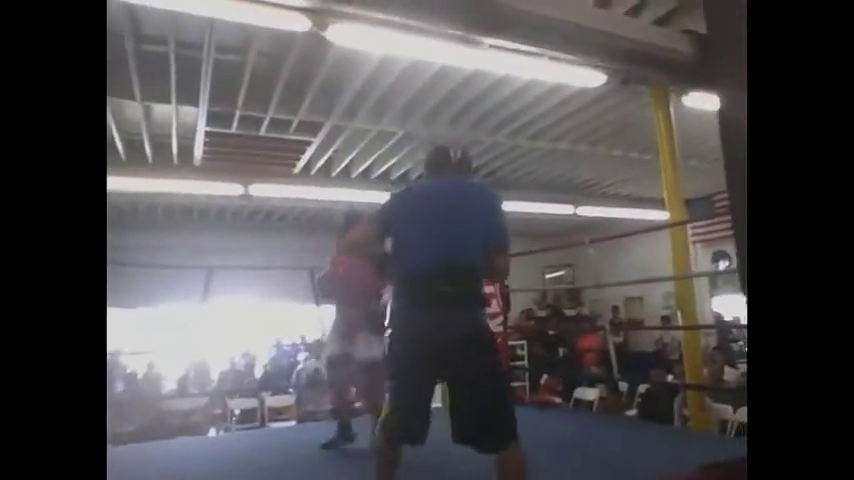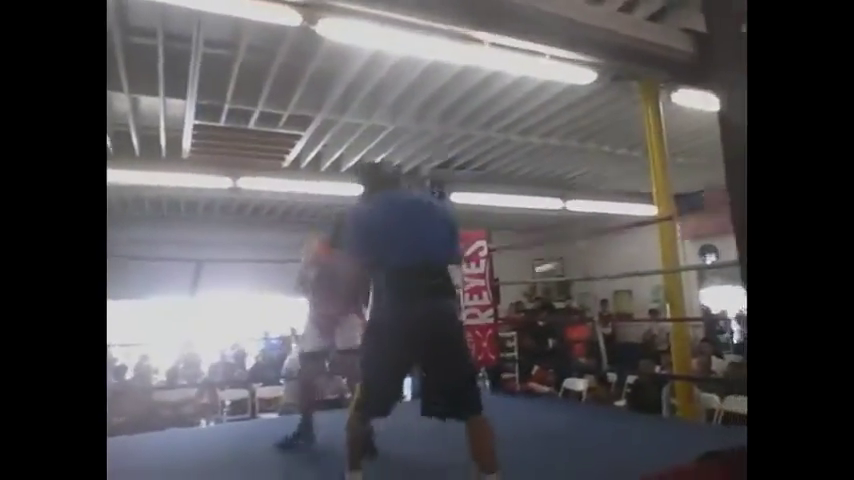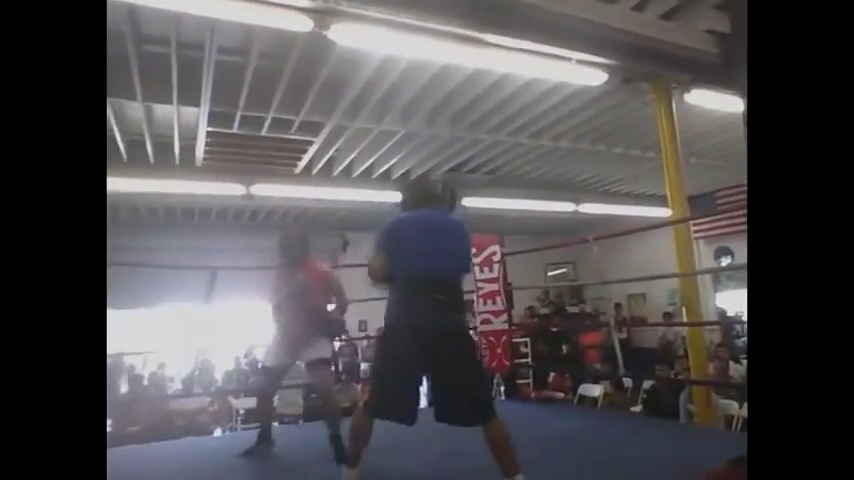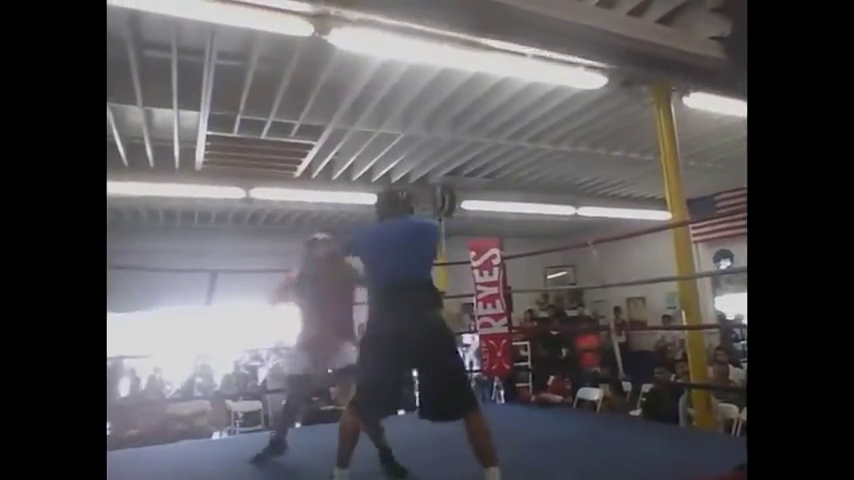
dt=0.5s
person 1, frame 1
left shoulder: (404, 199)
right shoulder: (485, 199)
left elbow: (357, 243)
right elbow: (499, 270)
left hip: (412, 319)
right hip: (465, 320)
left knee: (398, 422)
right knee: (500, 432)
person 1, frame 2
left shoulder: (362, 214)
right shoulder: (436, 206)
left elbow: (359, 266)
right elbow: (455, 256)
left hip: (393, 313)
right hip: (441, 310)
left knee: (364, 405)
right knee: (470, 407)
person 1, frame 3
left shoulder: (398, 225)
right shoulder: (459, 229)
left elbow: (378, 271)
left hip: (406, 322)
right hip: (451, 322)
left knee: (373, 405)
right knee: (484, 411)
person 1, frame 4
left shoulder: (368, 235)
right shoulder: (429, 229)
left hip: (385, 324)
right hip: (427, 320)
left knee: (359, 406)
right knee: (467, 406)
person 2, frame 1
left shoulder: (376, 259)
right shoulder: (338, 260)
right elbow: (326, 289)
right wrist: (328, 281)
left hip: (368, 327)
right hip: (343, 325)
left knee: (370, 387)
right knee: (337, 381)
right ankle: (343, 430)
person 2, frame 2
right shoulder: (316, 250)
left elbow: (366, 297)
right elbow: (302, 281)
right wrist: (316, 277)
left hip: (347, 318)
right hip: (319, 317)
left knee: (354, 373)
right knee: (306, 375)
right ankle: (305, 428)
person 2, frame 3
left shoulder: (321, 273)
right shoulder: (281, 274)
left elbow: (341, 299)
right elbow: (277, 311)
left wrist: (336, 318)
right wrist: (287, 297)
left hip: (315, 336)
right hip: (286, 337)
left knee: (324, 387)
right knee: (265, 389)
left ankle: (336, 439)
right ankle: (265, 438)
person 2, frame 4
left shoulder: (343, 272)
right shoulder: (305, 276)
right elbow: (279, 297)
right wrist: (299, 279)
left hip: (340, 341)
right hip: (309, 342)
right knee: (294, 401)
left ankle: (385, 455)
right ankle: (276, 444)
